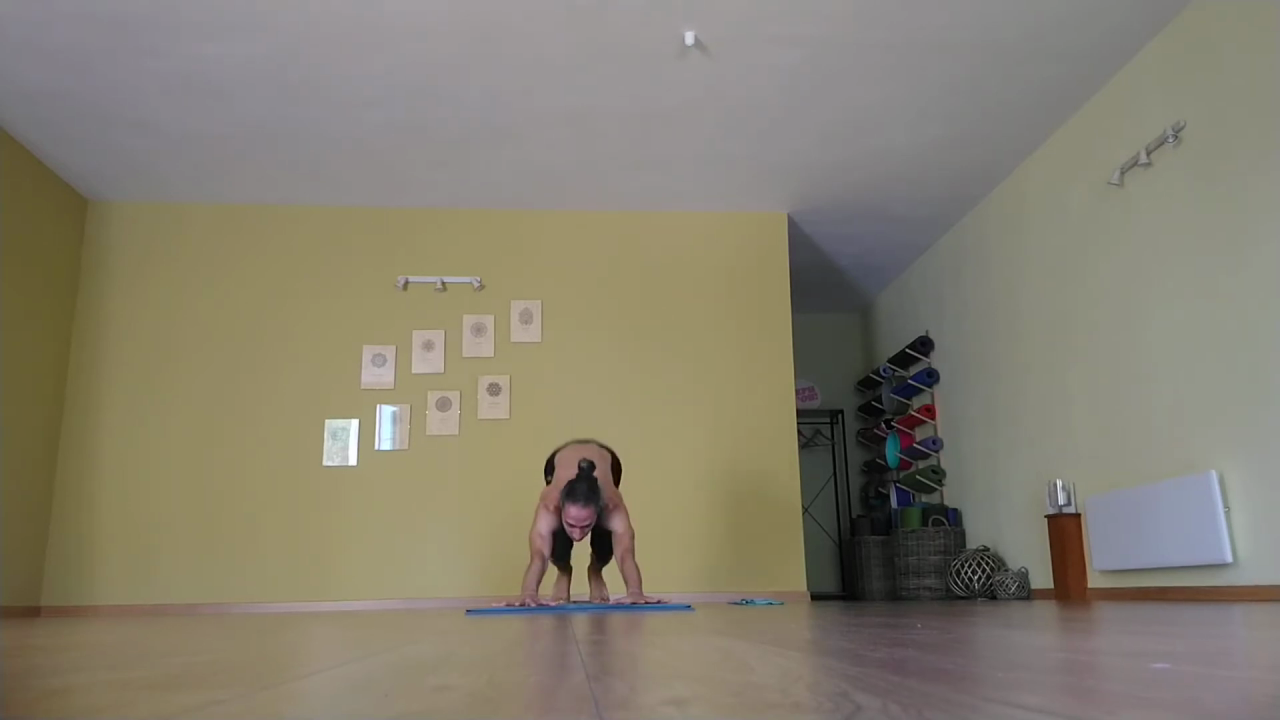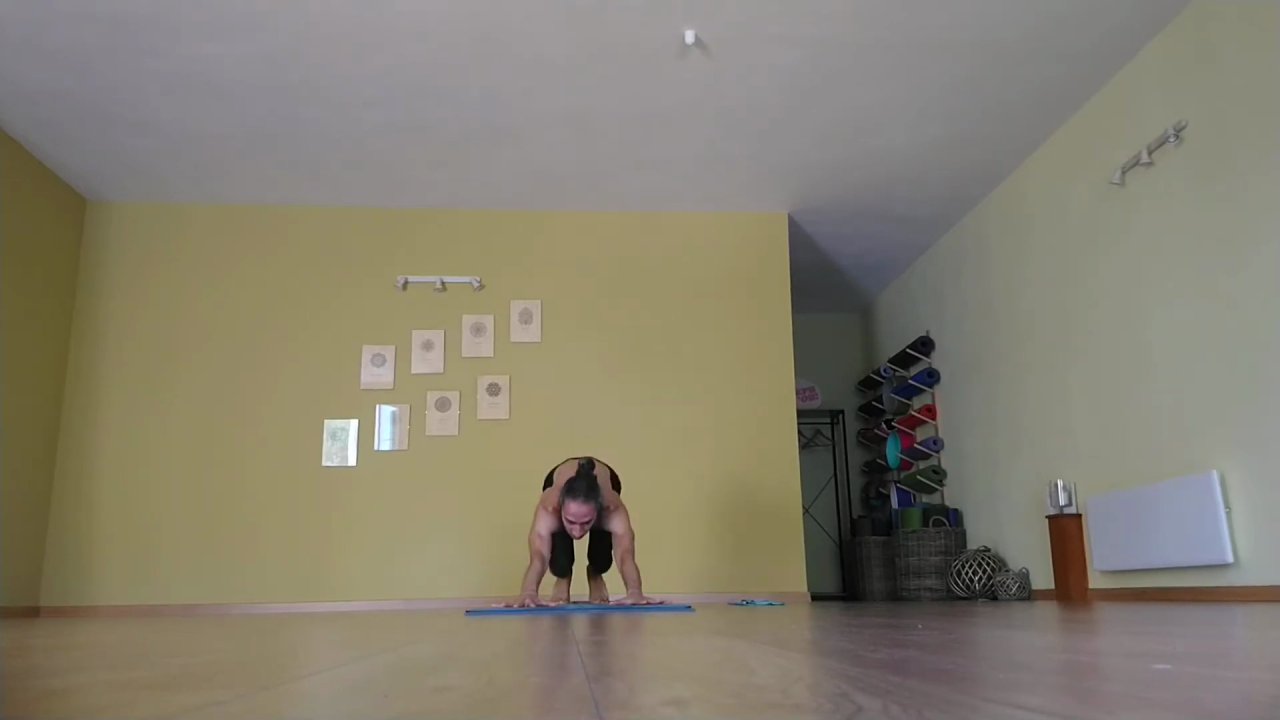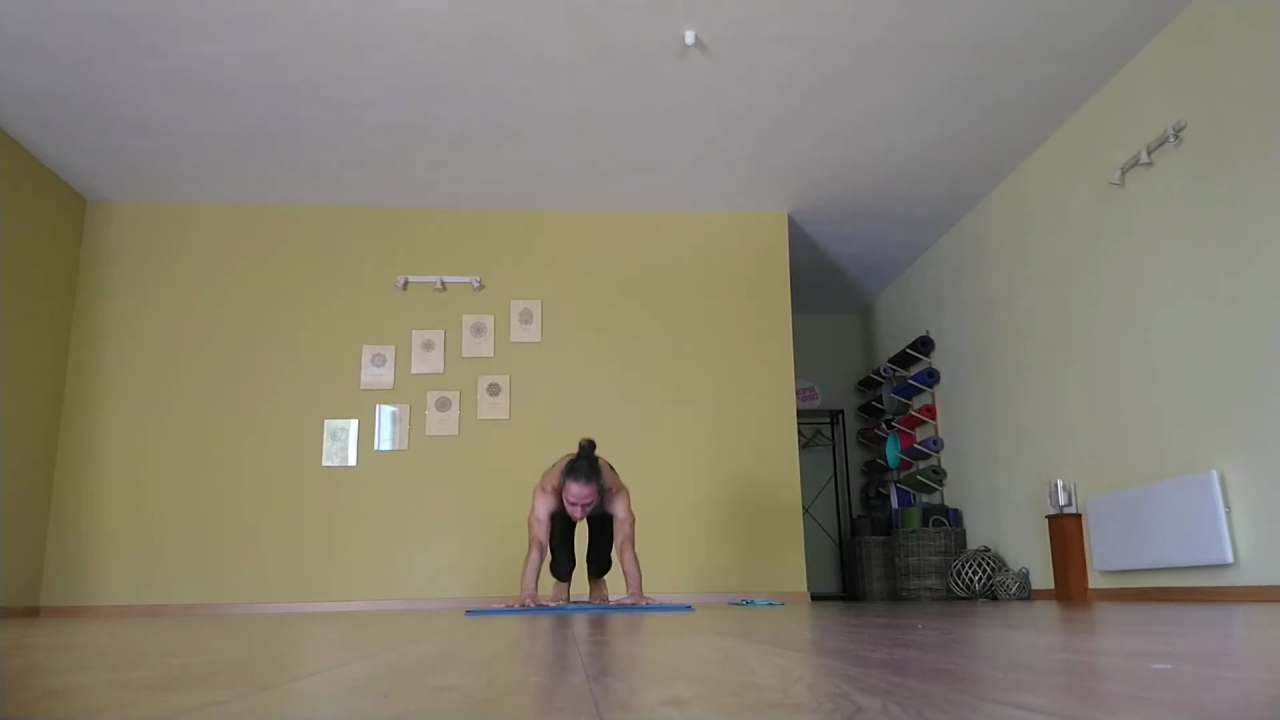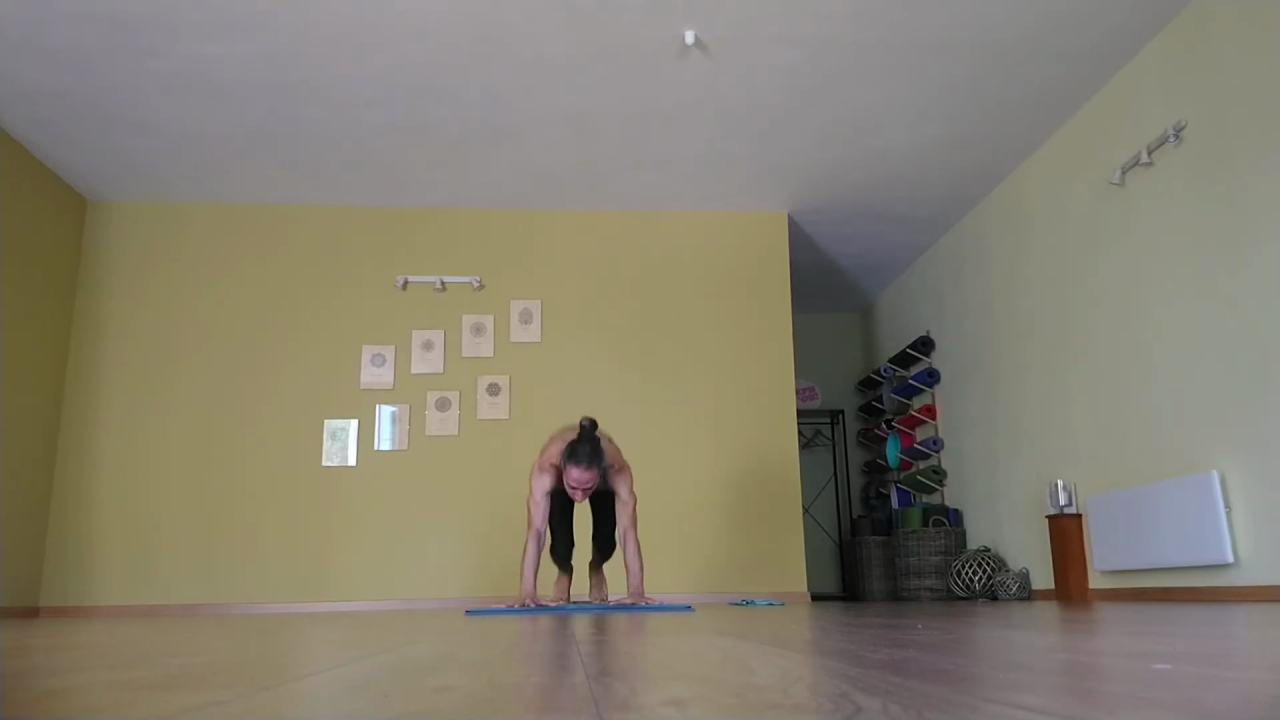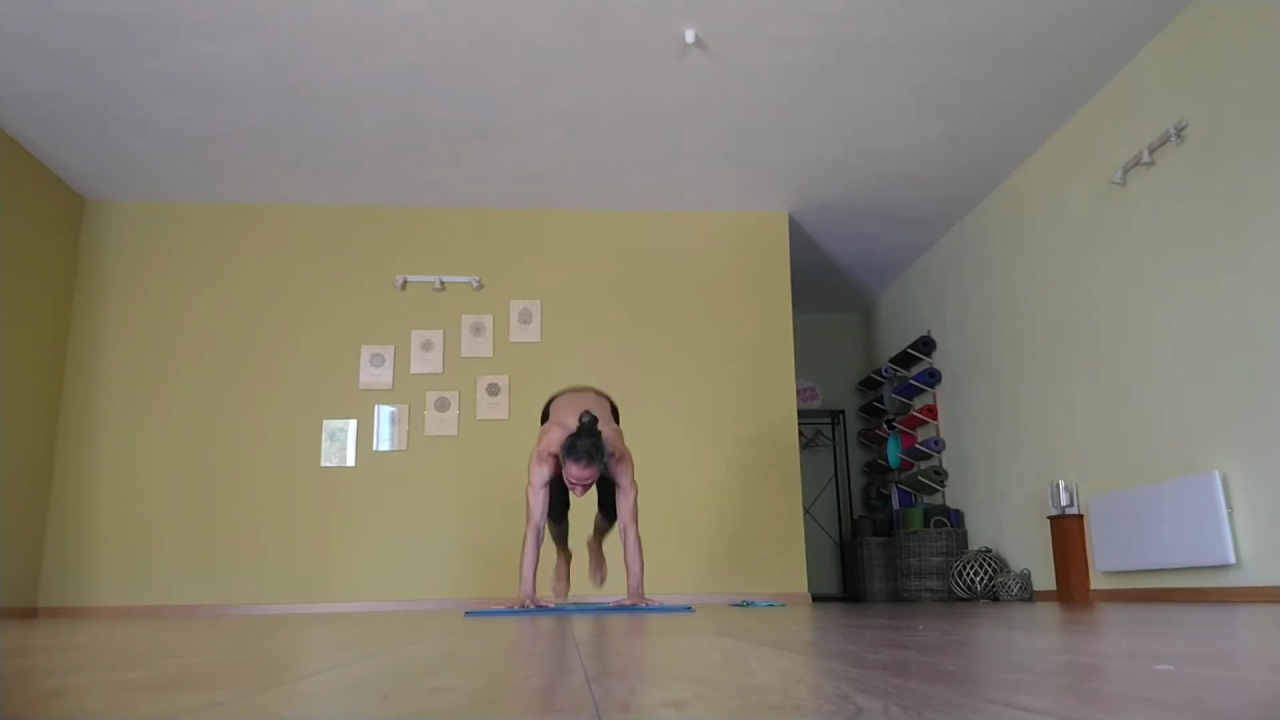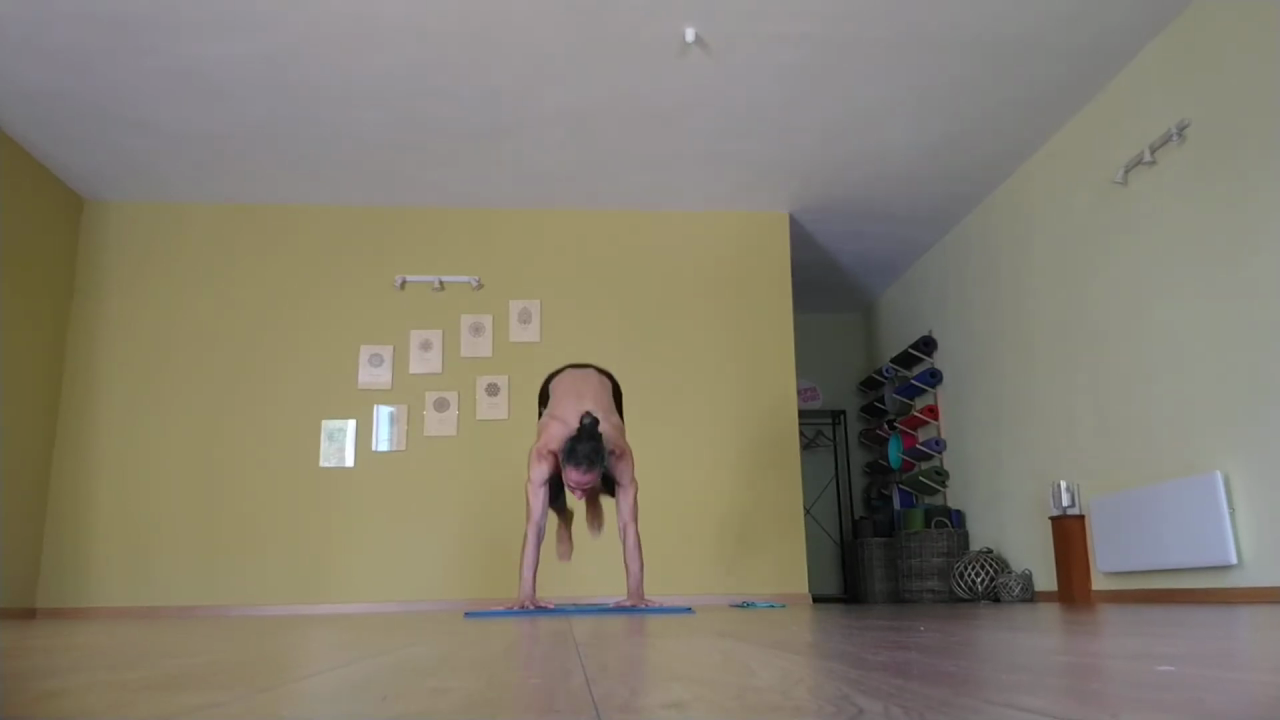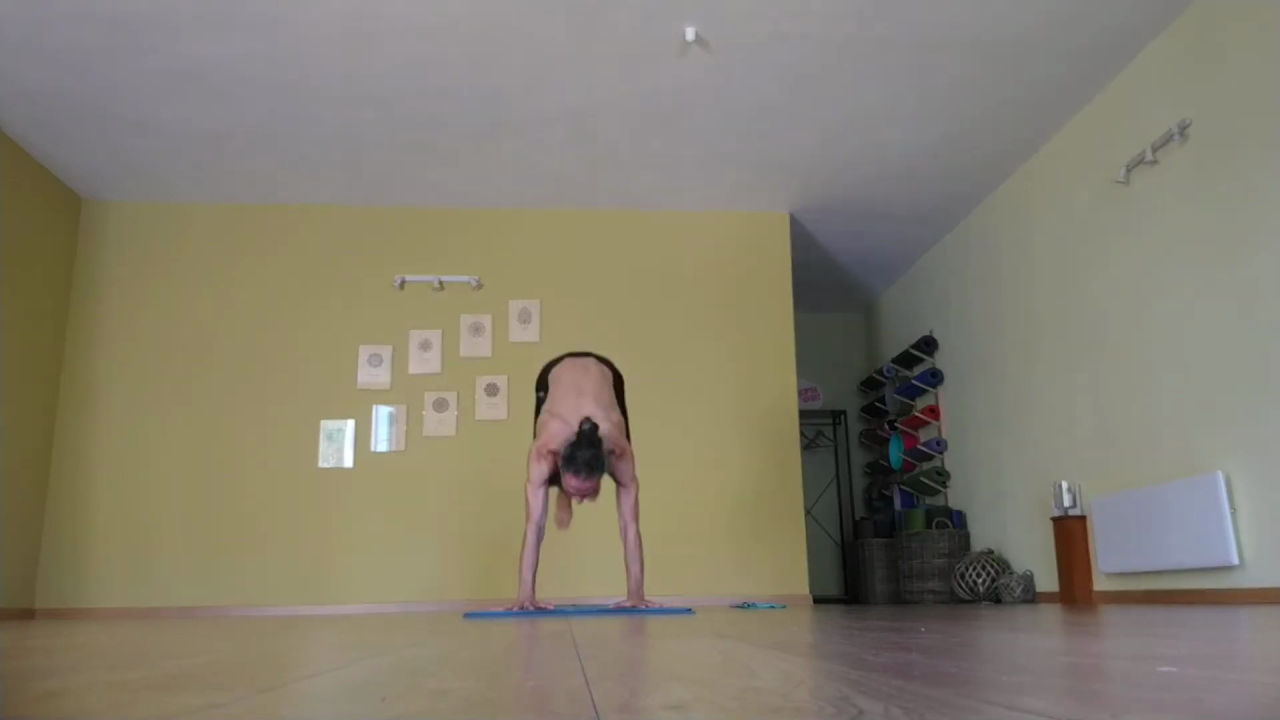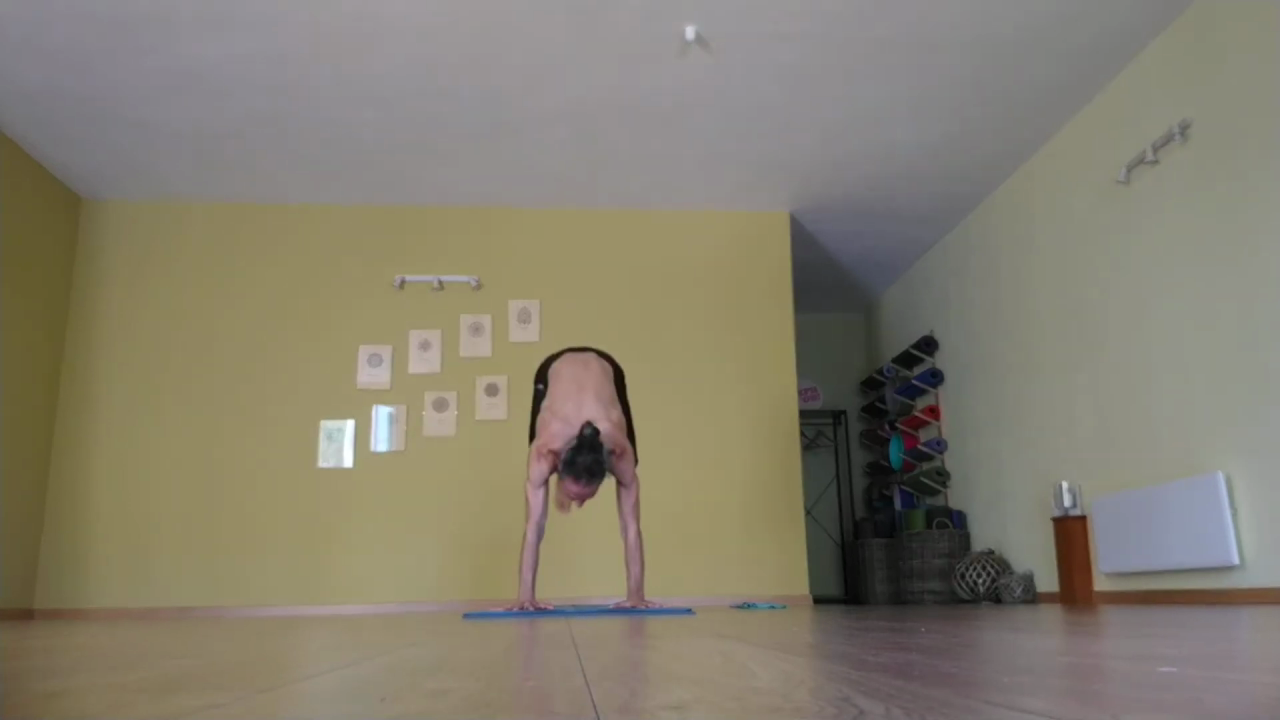
dt=0.1s
person 1, frame 1
left shoulder: (612, 506)
right shoulder: (550, 504)
left elbow: (625, 553)
right elbow: (539, 554)
left wrist: (635, 591)
right wrist: (529, 591)
left knee: (603, 549)
right knee: (559, 550)
left ankle: (595, 574)
right ankle: (564, 574)
person 1, frame 2
left shoulder: (613, 508)
right shoulder: (549, 507)
left elbow: (626, 556)
right elbow: (539, 557)
left wrist: (635, 592)
right wrist: (528, 593)
left knee: (600, 561)
right knee: (560, 565)
left ankle: (594, 577)
right ankle: (564, 578)
person 1, frame 3
left shoulder: (615, 491)
right shoulder: (547, 490)
left elbow: (625, 546)
right elbow: (537, 545)
left wrist: (635, 592)
right wrist: (527, 592)
left knee: (599, 561)
right knee: (563, 566)
left ankle: (595, 579)
right ankle: (563, 581)
person 1, frame 4
left shoulder: (617, 469)
right shoulder: (547, 468)
left elbow: (628, 533)
right elbow: (535, 531)
left wrist: (636, 591)
right wrist: (527, 589)
left knee: (606, 541)
right knee: (561, 548)
left ankle: (596, 568)
right ankle: (564, 574)
person 1, frame 5
left shoulder: (616, 454)
right shoulder: (546, 454)
left elbow: (629, 527)
right elbow: (534, 525)
left wrist: (636, 592)
right wrist: (526, 592)
left knee: (611, 511)
right knee: (556, 513)
left ankle: (595, 545)
right ankle: (562, 554)
person 1, frame 6
left shoulder: (617, 452)
right shoulder: (545, 450)
left elbow: (628, 525)
right elbow: (535, 524)
left wrist: (636, 593)
right wrist: (526, 591)
left knee: (613, 487)
right knee: (552, 493)
left ankle: (594, 497)
right ankle: (564, 517)
person 1, frame 7
left shoulder: (617, 451)
right shoulder: (545, 451)
left elbow: (629, 526)
right elbow: (534, 525)
left wrist: (636, 594)
right wrist: (525, 594)
left knee: (623, 476)
right knee: (547, 479)
right ankle: (559, 488)
person 1, frame 8
left shoulder: (619, 451)
right shoulder: (545, 450)
left elbow: (630, 525)
right elbow: (534, 524)
left wrist: (636, 594)
right wrist: (525, 595)
left hip: (605, 367)
right hip: (554, 368)
right knee: (543, 475)
